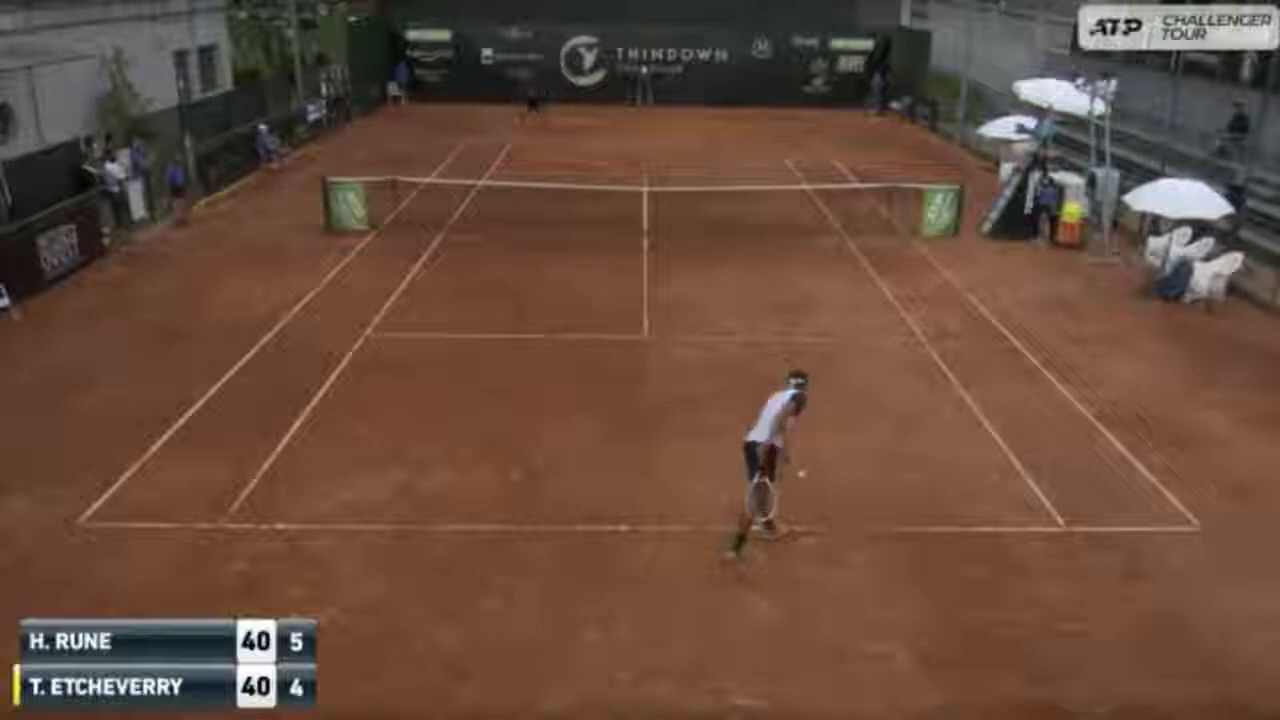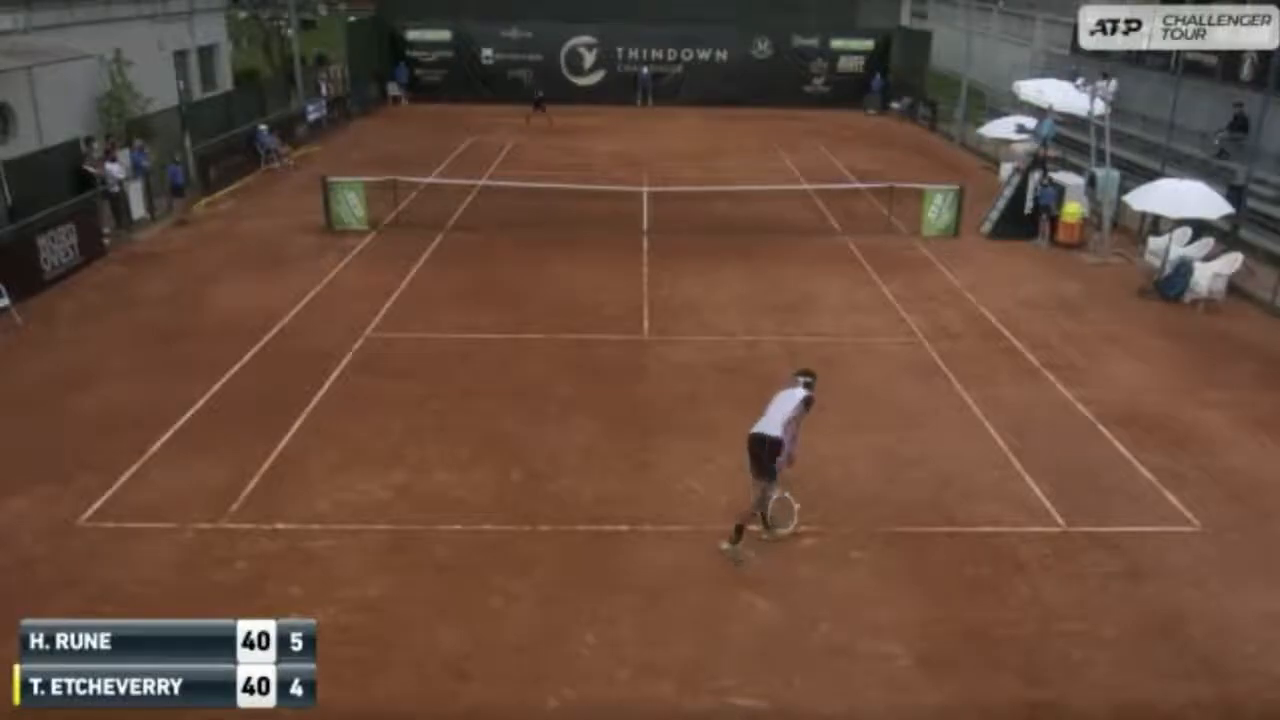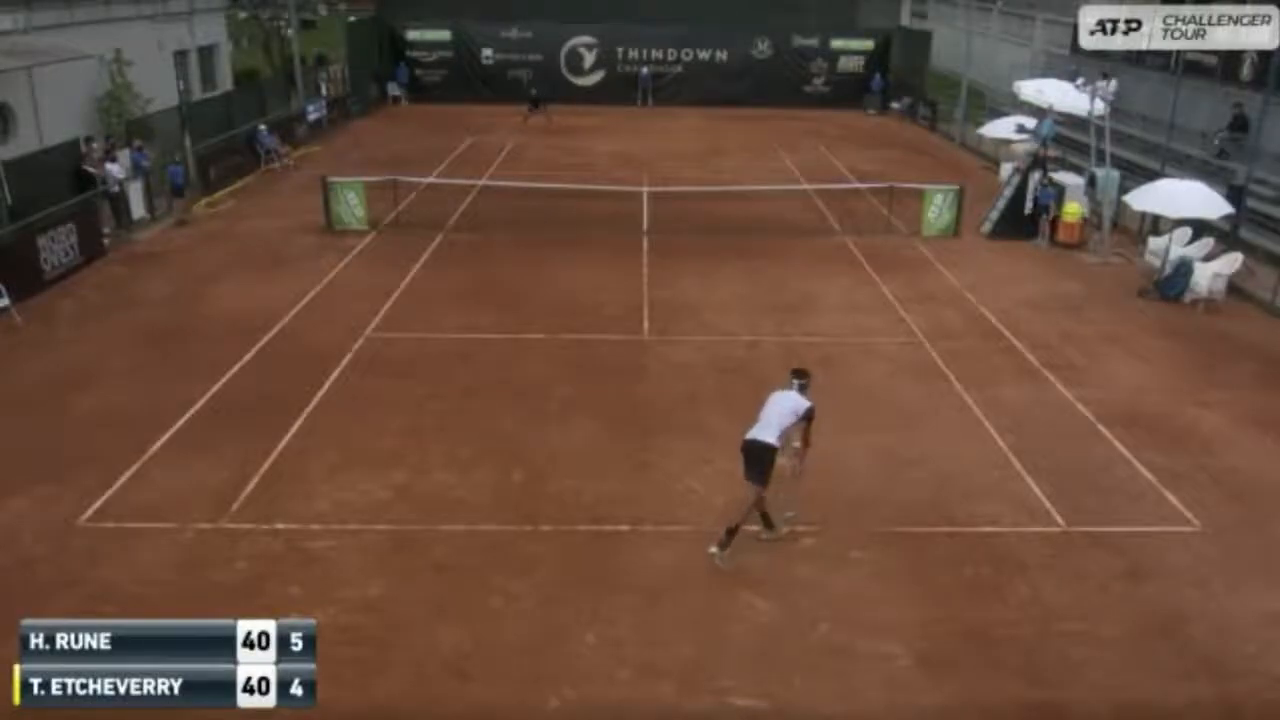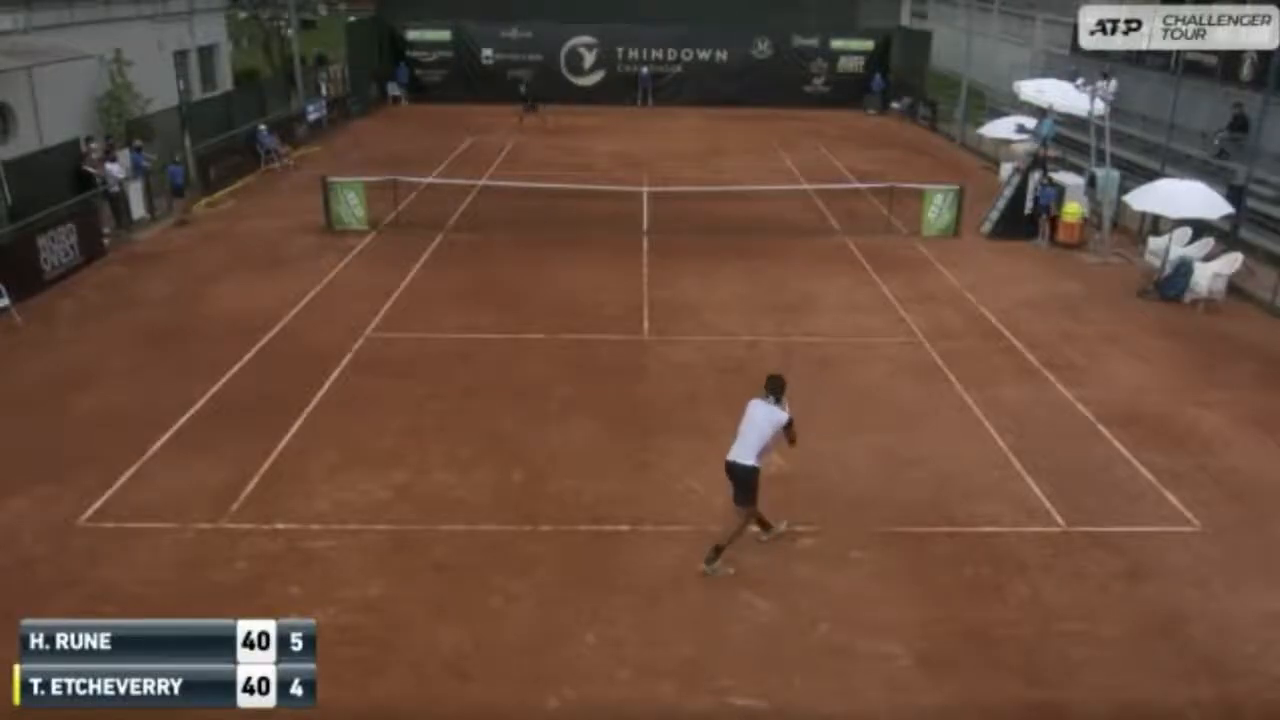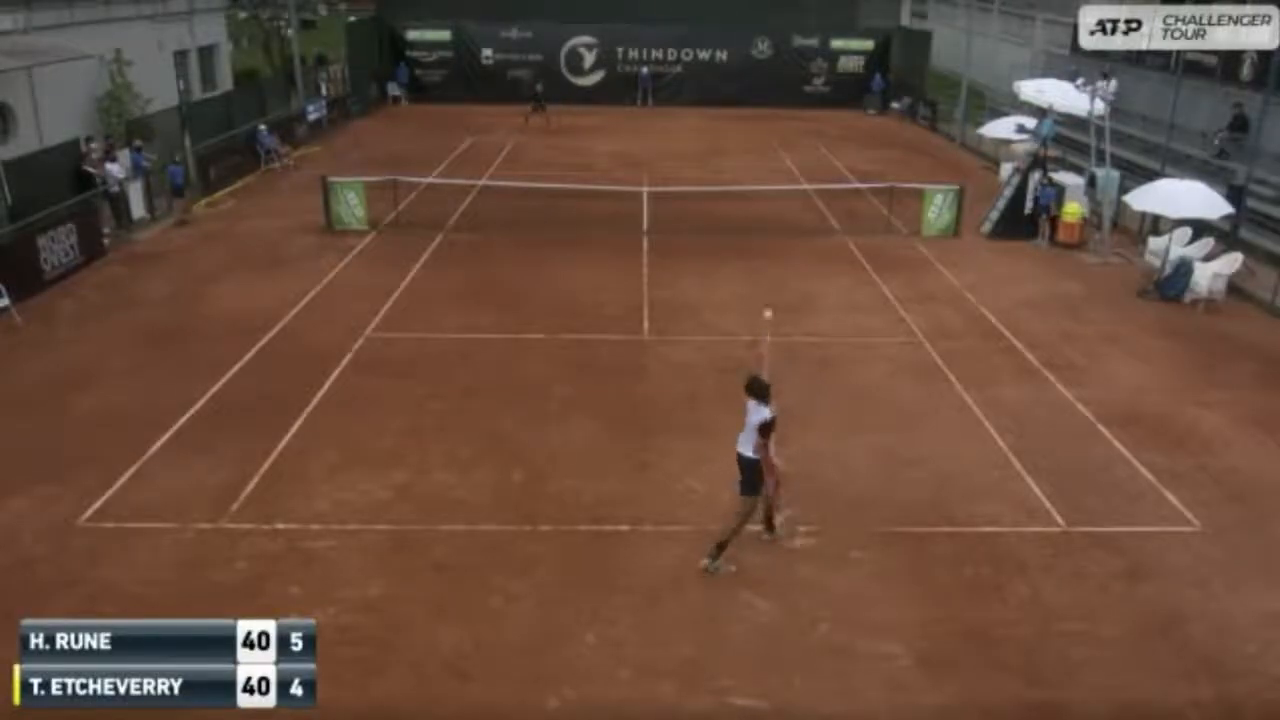
dt=0.5s
person 1, frame 1
left shoulder: (777, 395)
right shoulder: (799, 396)
right elbow: (783, 415)
left wrist: (781, 452)
right wrist: (768, 440)
left hip: (752, 442)
right hip: (765, 447)
left ankle: (769, 527)
right ankle: (735, 549)
person 1, frame 2
left shoulder: (784, 393)
right shoulder: (807, 396)
right elbow: (795, 421)
left wrist: (787, 450)
right wrist: (788, 452)
left hip: (755, 436)
right hip: (770, 441)
left knee: (762, 487)
right knee: (762, 492)
left ankle: (769, 528)
right ankle: (733, 541)
person 1, frame 3
left shoulder: (776, 395)
right shoulder: (806, 406)
right elbow: (805, 439)
right wrist: (801, 460)
left hip: (749, 441)
right hip: (765, 447)
left knee: (758, 490)
right knee: (754, 499)
left ankle: (769, 528)
right ankle: (722, 545)
person 1, frame 4
left shoulder: (752, 404)
right shoulder: (783, 417)
right elbow: (792, 441)
left hip: (731, 461)
right hip: (747, 468)
left knee: (748, 504)
right knee: (743, 518)
left ankle: (768, 529)
right ankle: (711, 560)
person 1, frame 5
left shoulder: (754, 398)
right shoulder: (766, 419)
right elbow: (764, 453)
right wrist: (768, 484)
left hip: (747, 453)
right hip: (751, 461)
left knee: (774, 484)
right knee: (745, 512)
left ankle: (770, 528)
right ankle: (712, 559)
